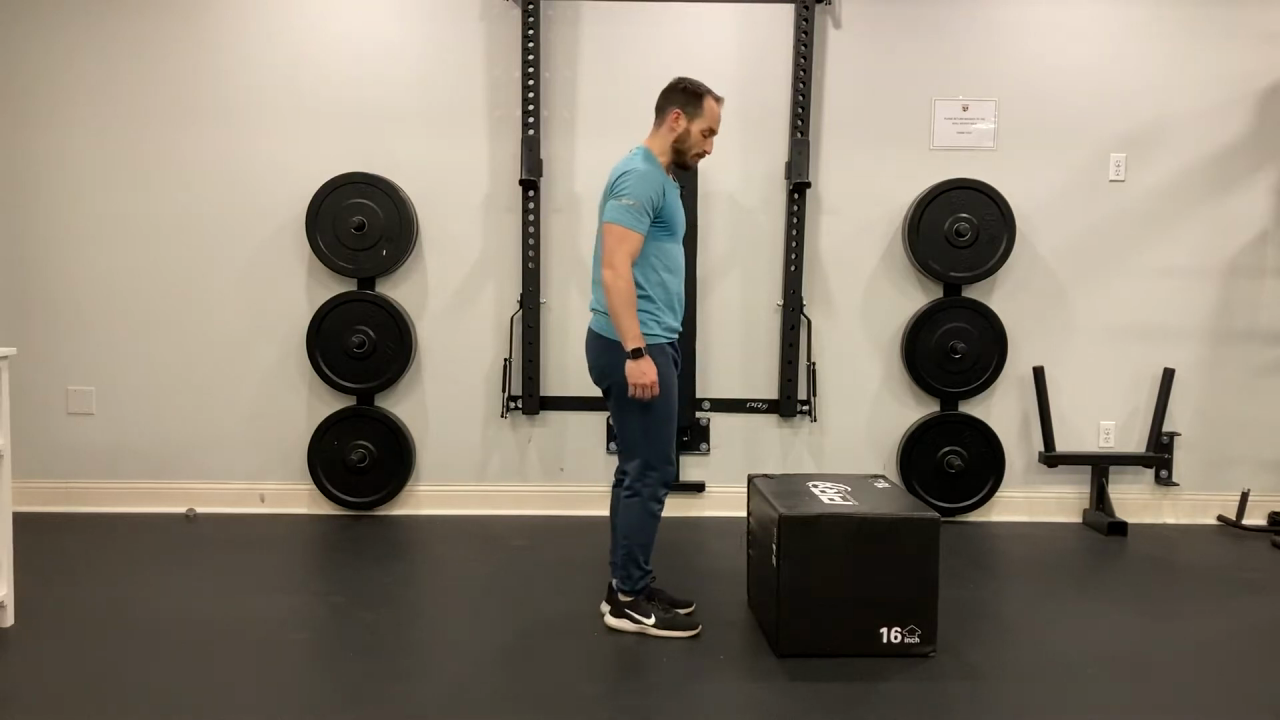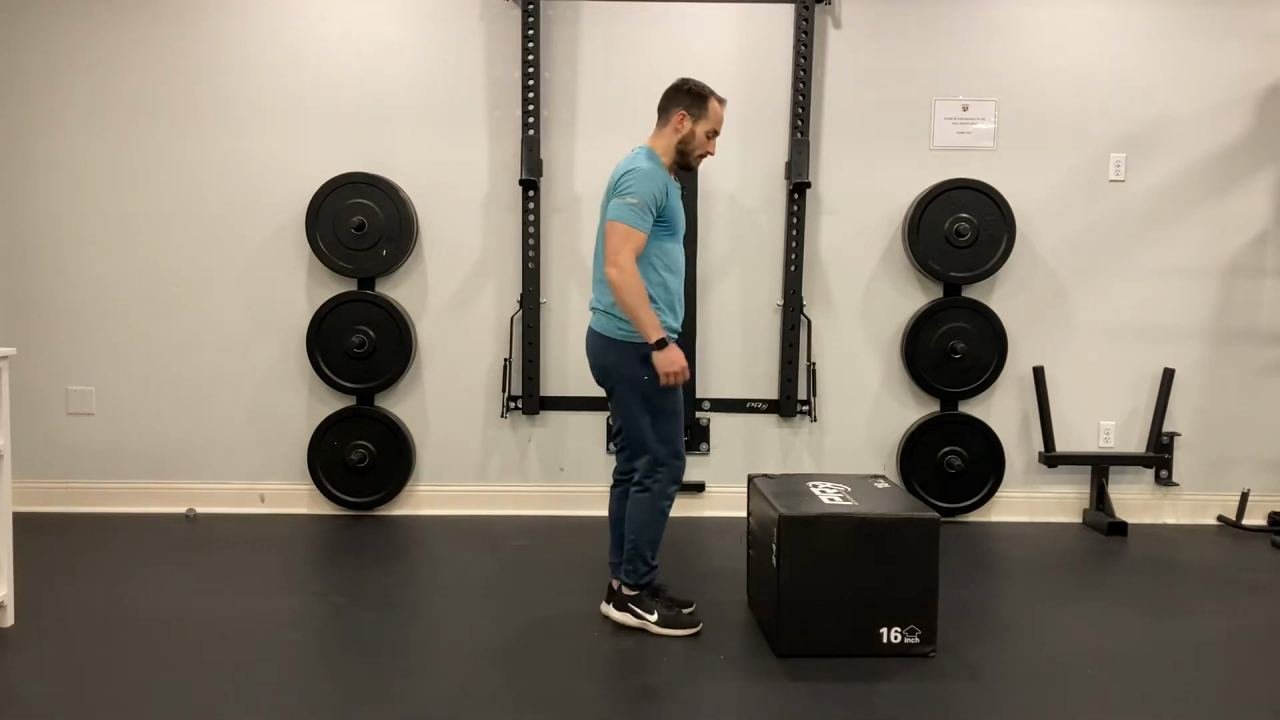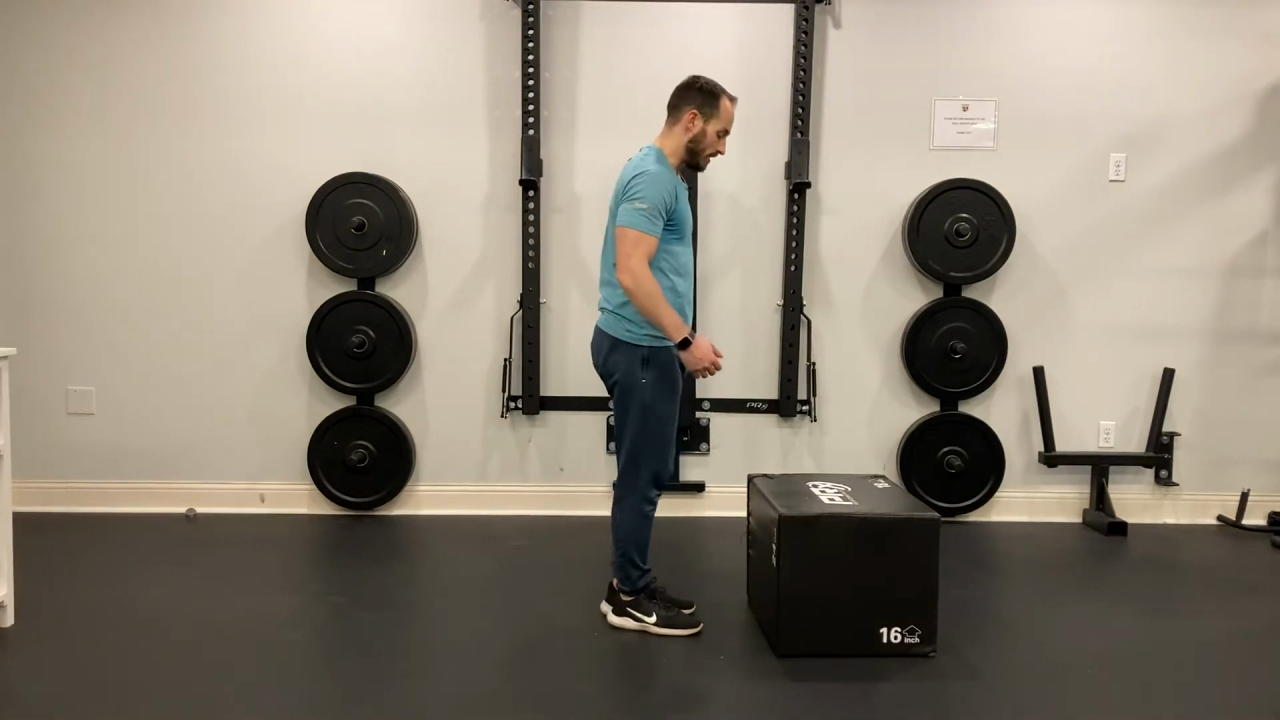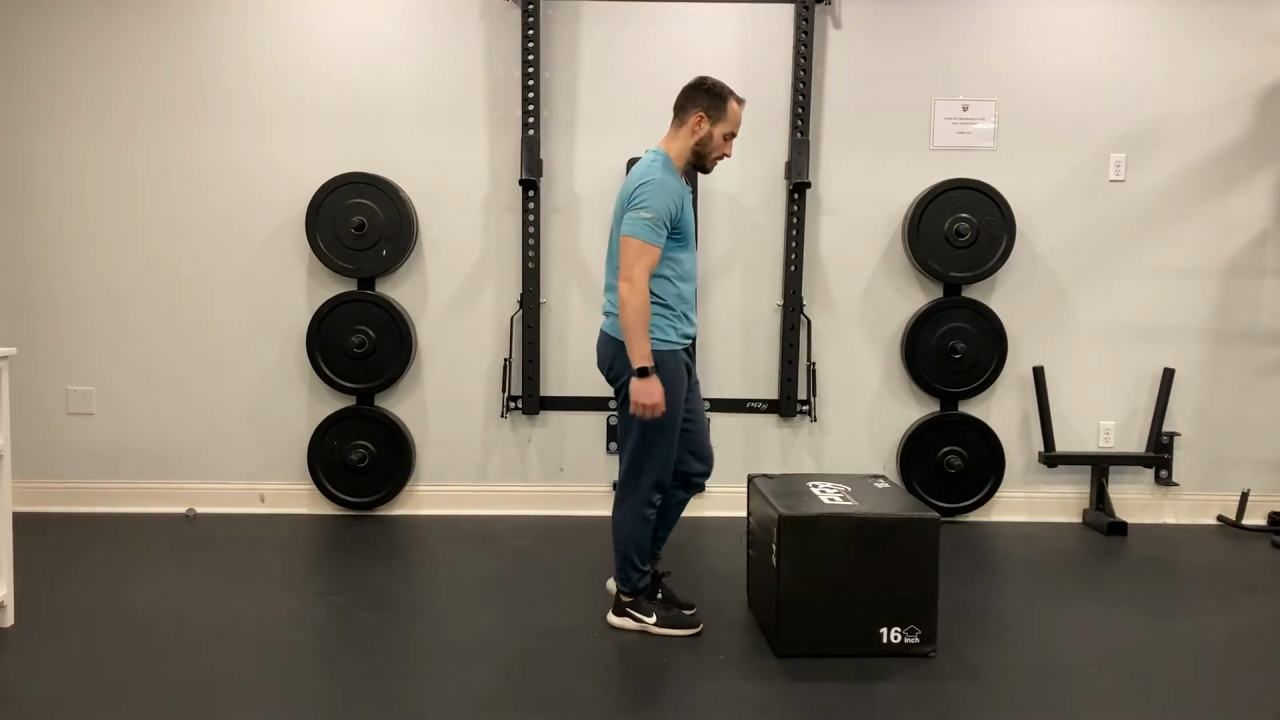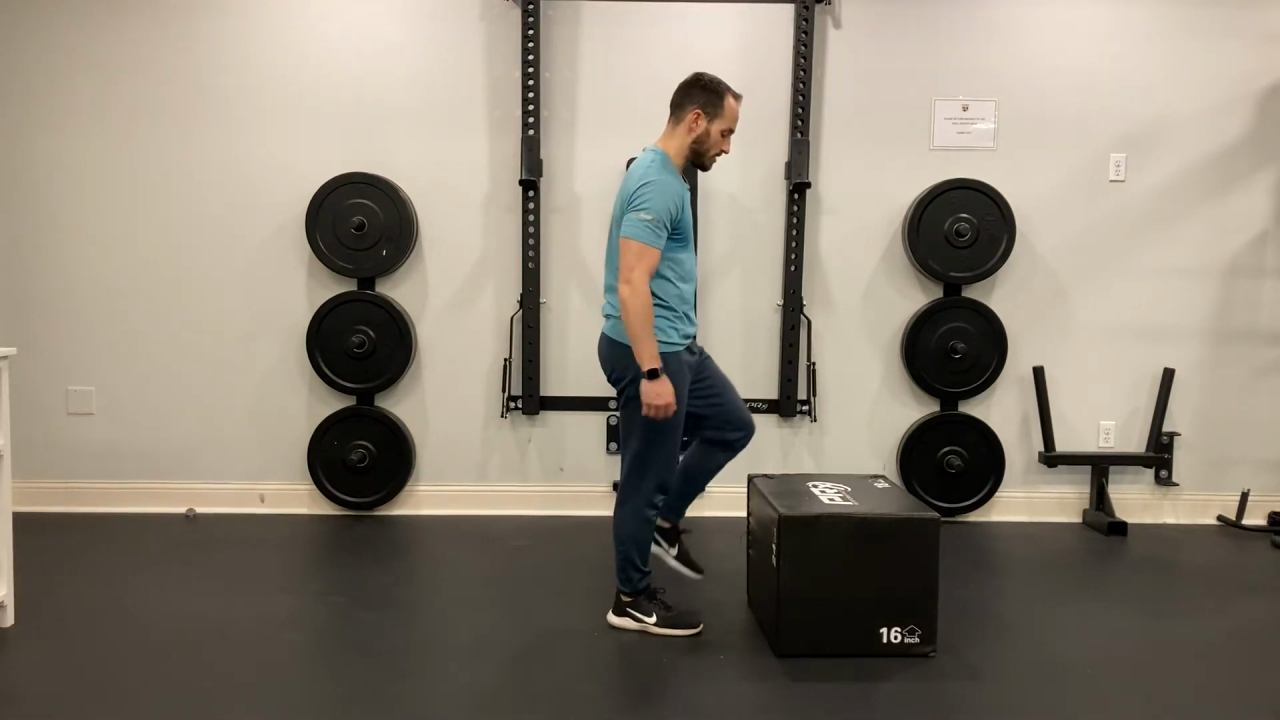
dt=0.3s
person 1, frame 1
left shoulder: (658, 178)
right shoulder: (639, 176)
right elbow: (615, 270)
right wrist: (637, 352)
left hip: (647, 344)
right hip: (635, 349)
left knee: (638, 469)
right knee: (650, 471)
left ankle: (626, 584)
right ankle: (630, 599)
person 1, frame 2
left shoulder: (653, 175)
right shoulder: (644, 175)
right elbow: (619, 266)
right wrist: (661, 343)
left hip: (632, 343)
right hip: (633, 346)
left knee: (639, 467)
right knee: (660, 469)
left ankle: (627, 582)
right ankle: (634, 592)
person 1, frame 3
left shoulder: (660, 175)
right shoulder: (652, 178)
right elbow: (632, 273)
right wrist: (686, 339)
left hip: (644, 346)
right hip: (640, 350)
left knee: (647, 473)
right knee: (643, 476)
left ankle: (628, 583)
right ankle: (630, 598)
person 1, frame 4
left shoulder: (666, 178)
right shoulder: (657, 184)
right elbow: (631, 284)
right wrist: (642, 372)
left hip: (665, 351)
right hip: (649, 354)
left knee: (691, 466)
right knee: (646, 478)
left ankle: (637, 572)
right ankle: (633, 598)
person 1, frame 5
left shoulder: (662, 174)
right shoulder: (657, 184)
right elbow: (632, 285)
right wrist: (651, 372)
left hip: (673, 347)
right hip: (651, 353)
left knee: (733, 426)
right knee: (646, 478)
left ankle: (664, 522)
right ankle: (632, 598)
